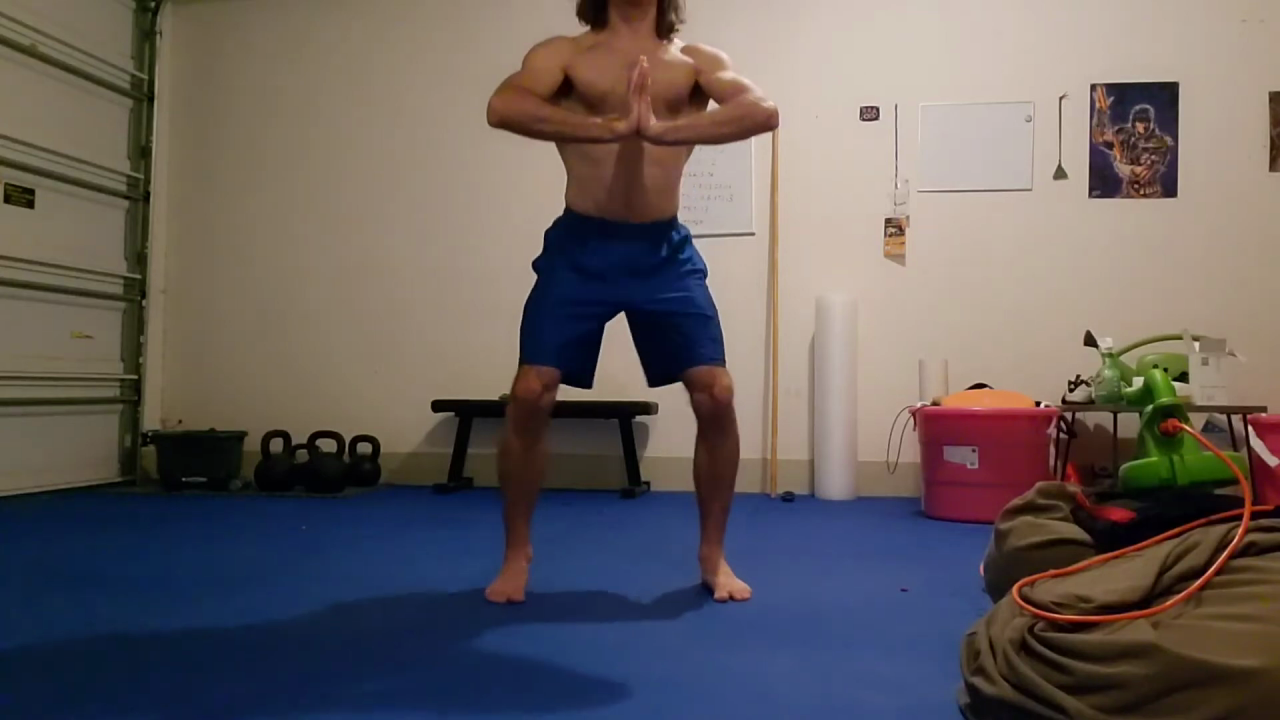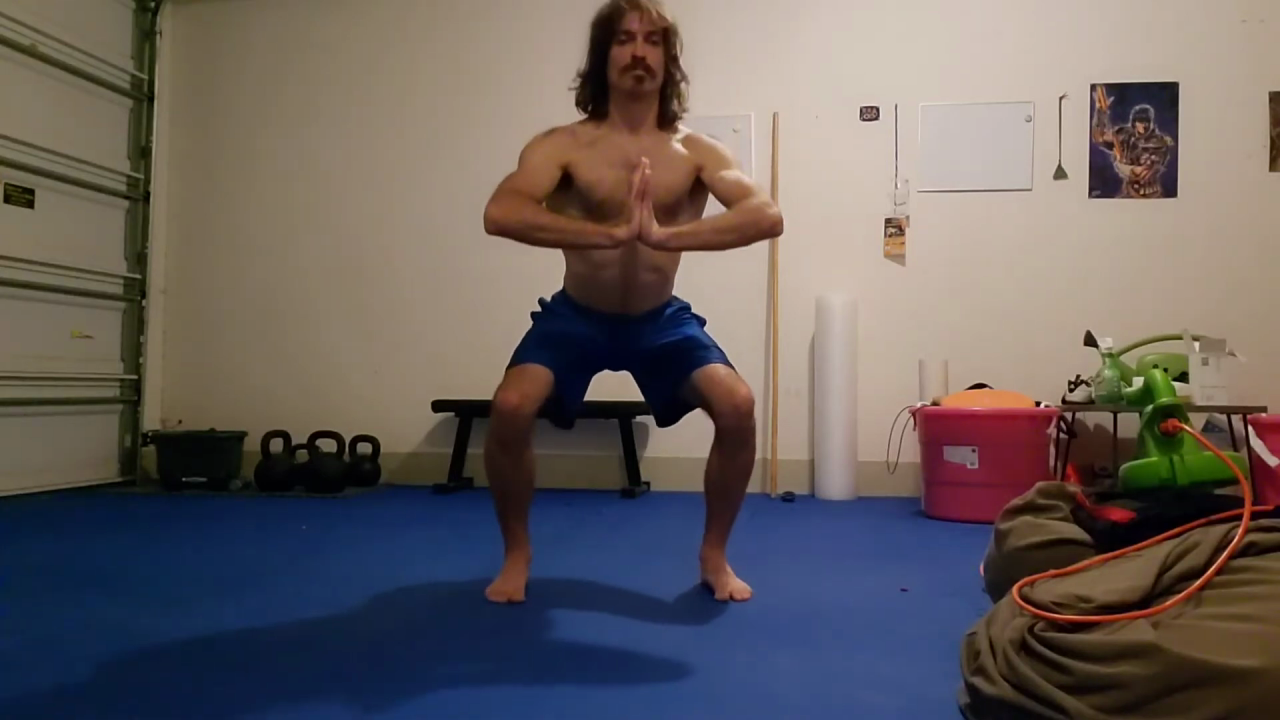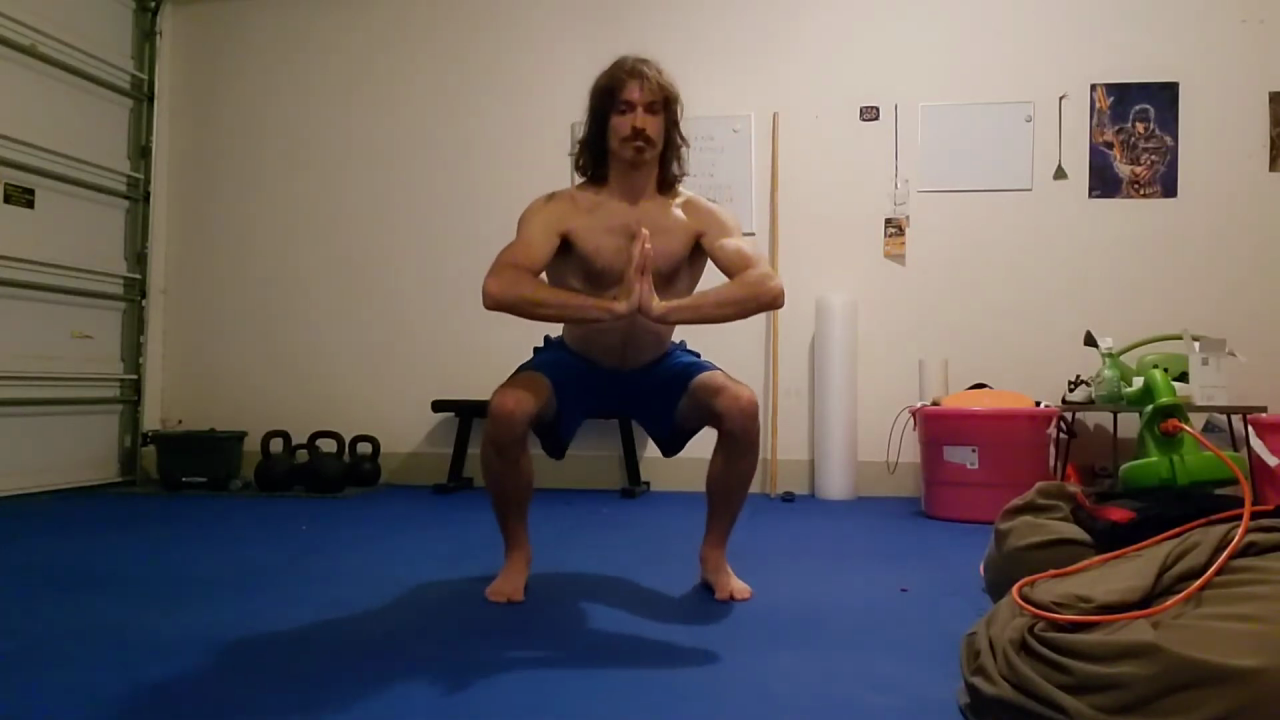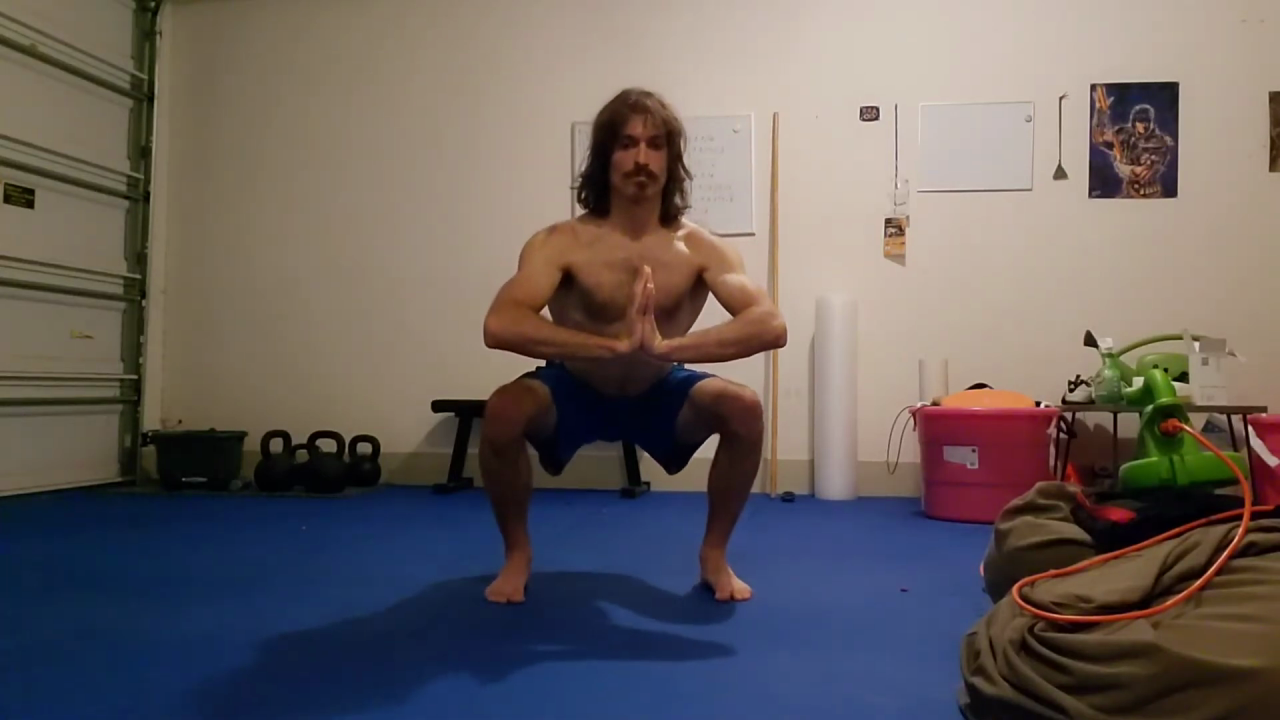
dt=1s
person 1, frame 1
left shoulder: (697, 60)
right shoulder: (562, 53)
left elbow: (763, 111)
right elbow: (502, 107)
left wrist: (664, 130)
right wrist: (612, 127)
left hip: (664, 252)
right hip: (579, 249)
left knee: (716, 396)
right knee: (530, 395)
left ankle: (712, 553)
right ankle: (518, 554)
person 1, frame 2
left shoulder: (697, 151)
right shoulder: (561, 145)
left elbow: (767, 216)
right elbow: (500, 214)
left wrist: (665, 236)
right wrist: (614, 232)
left hip: (661, 320)
right hip: (576, 317)
left knee: (736, 406)
right knee: (510, 408)
left ankle: (715, 555)
right ankle: (517, 554)
person 1, frame 3
left shoulder: (698, 215)
right shoulder: (559, 210)
left elbow: (769, 288)
right elbow: (498, 288)
left wrist: (666, 308)
right wrist: (613, 306)
left hip: (659, 367)
right hip: (574, 363)
left knee: (740, 408)
right knee: (506, 411)
left ankle: (714, 554)
right ankle: (517, 552)
person 1, frame 4
left shoulder: (701, 248)
right shoulder: (561, 243)
left elbow: (771, 325)
right elbow: (500, 326)
left wrist: (666, 346)
right wrist: (615, 344)
left hip: (660, 392)
right hip: (575, 389)
left knee: (743, 410)
right knee: (504, 412)
left ankle: (714, 554)
right ankle: (517, 553)
